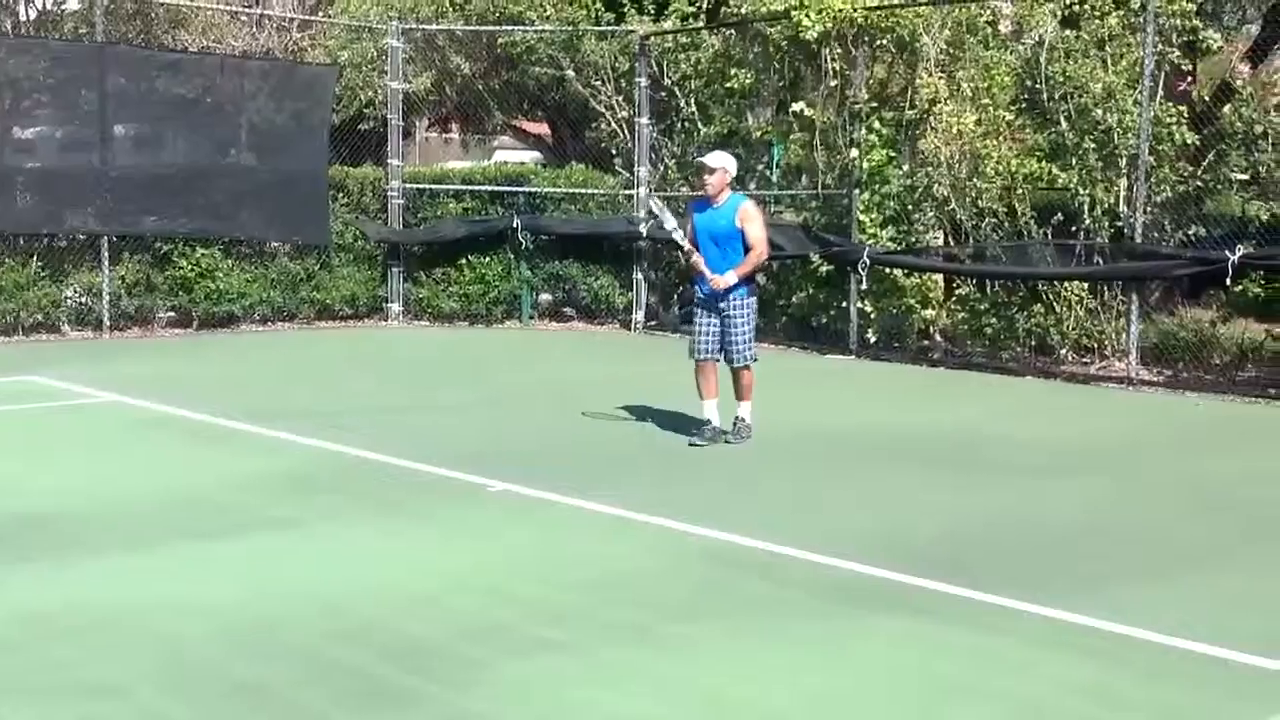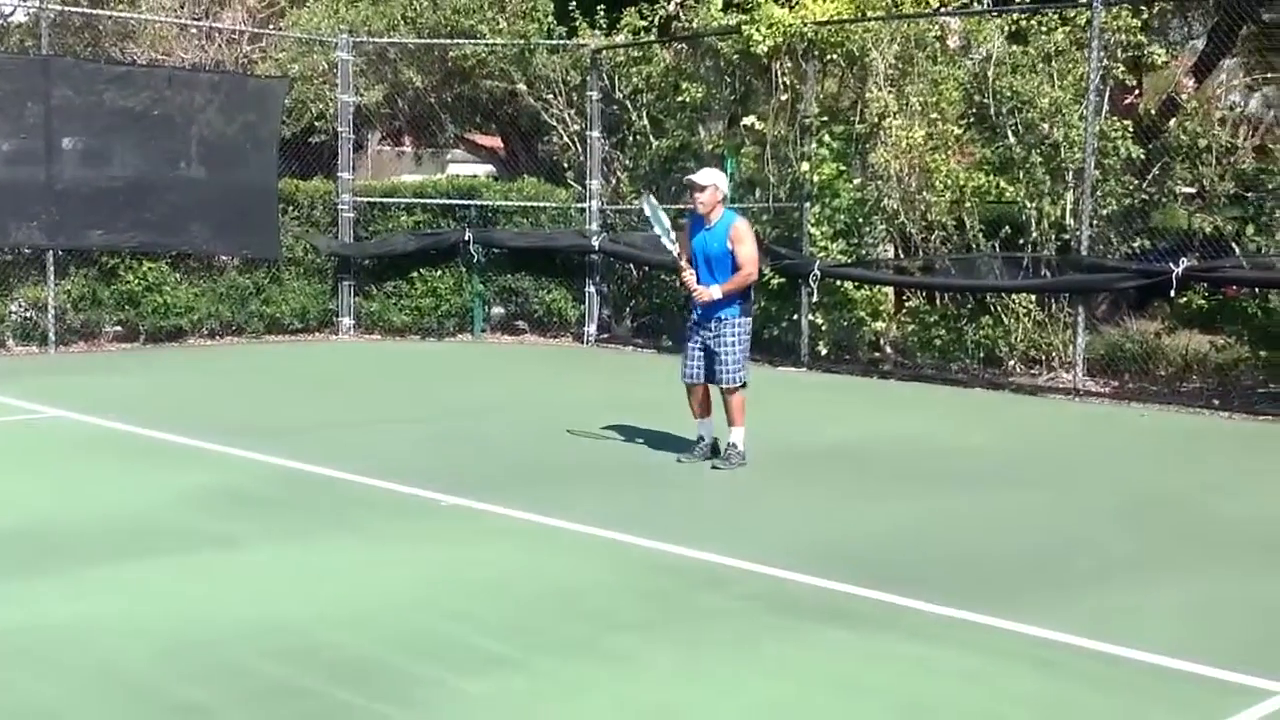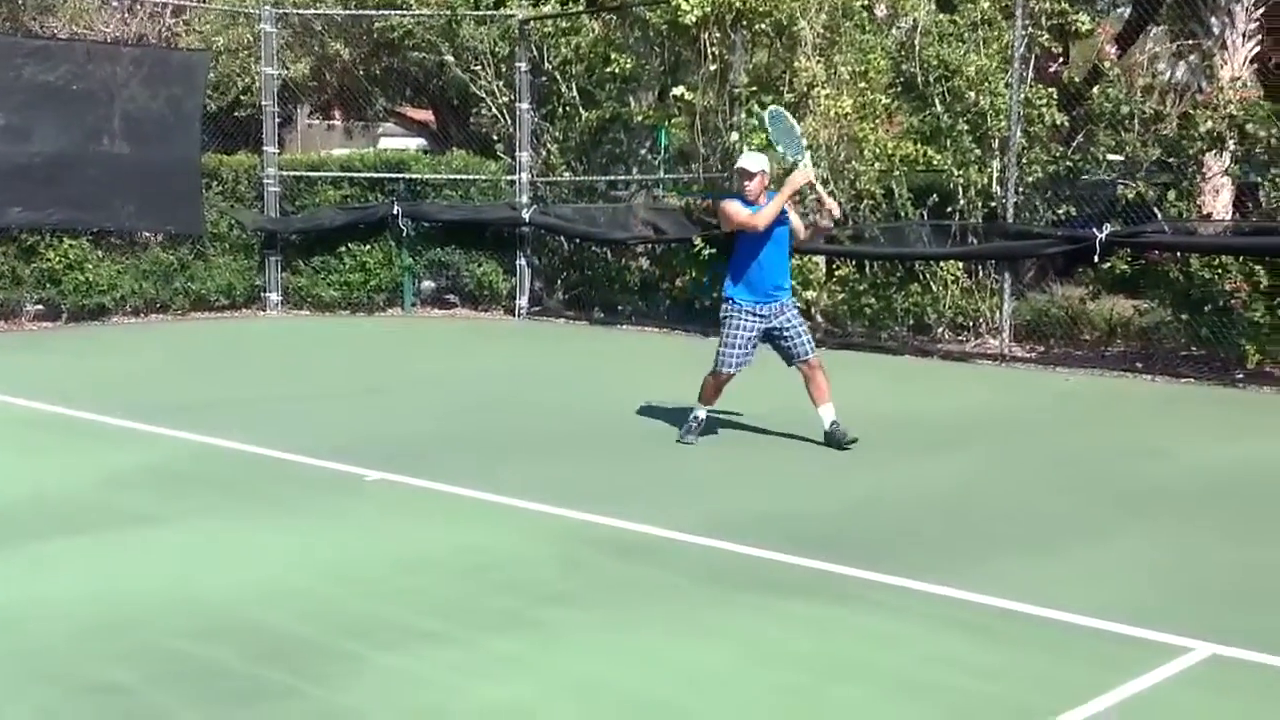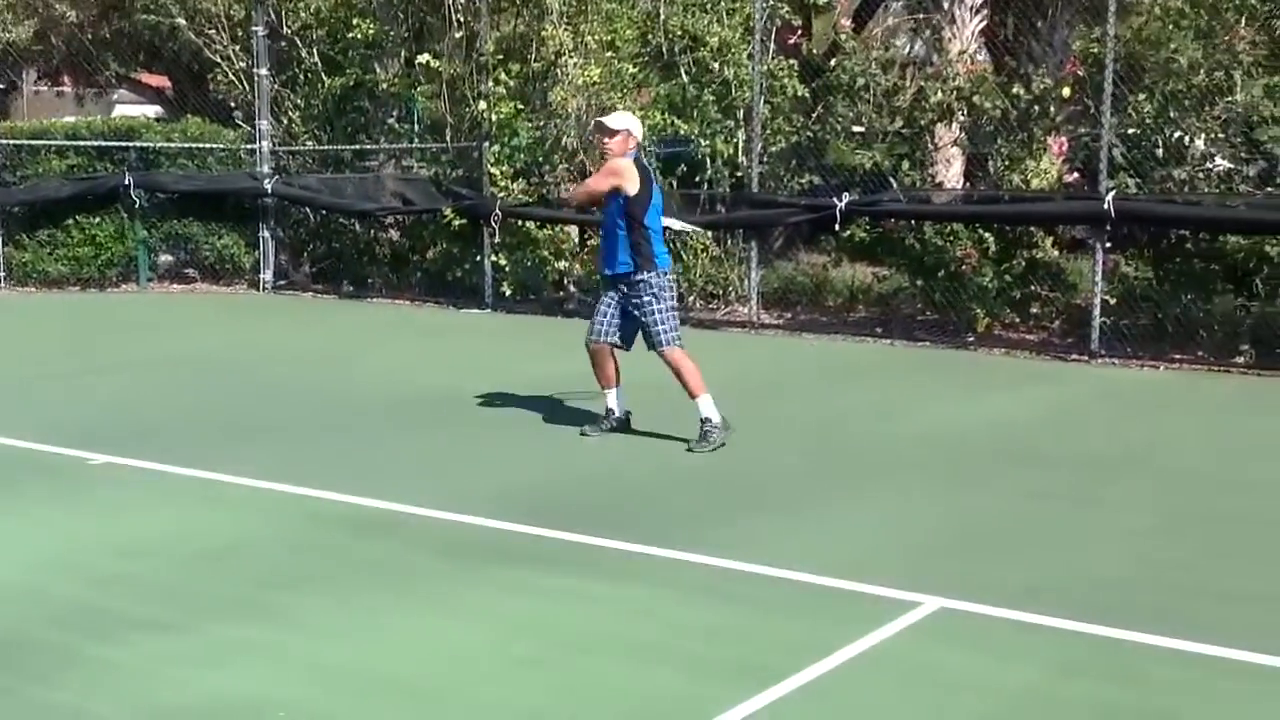
dt=1s
person 1, frame 1
left shoulder: (745, 208)
right shoulder: (697, 208)
left elbow: (760, 252)
right elbow: (690, 245)
left wrist: (730, 277)
right wrist: (693, 258)
left hip: (738, 296)
right hip: (705, 295)
left knee: (740, 362)
right knee: (703, 358)
left ankle: (743, 420)
right ankle: (713, 424)
person 1, frame 2
left shoulder: (737, 226)
right shoulder: (693, 225)
left elbow: (750, 272)
right elbow: (686, 262)
left wrist: (716, 292)
right wrist: (687, 275)
left hip: (732, 317)
right hip: (701, 315)
left knee: (729, 384)
right knee: (693, 381)
left ankle: (736, 447)
right ankle: (707, 441)
person 1, frame 3
left shoulder: (781, 202)
right shoulder: (730, 207)
left elbow: (804, 235)
right elbow: (758, 222)
left wrist: (828, 215)
right wrist: (789, 189)
left hip: (781, 303)
right hip: (743, 305)
left knee: (811, 361)
right knee: (725, 370)
left ankle: (830, 426)
right ankle: (698, 417)
person 1, frame 4
left shoulder: (621, 166)
right shoulder: (634, 171)
left elbow: (576, 196)
left wrist: (586, 183)
left hip: (649, 276)
right hip: (622, 278)
left knee: (668, 349)
right knee: (597, 342)
left ankle: (713, 421)
right ankle: (616, 414)
